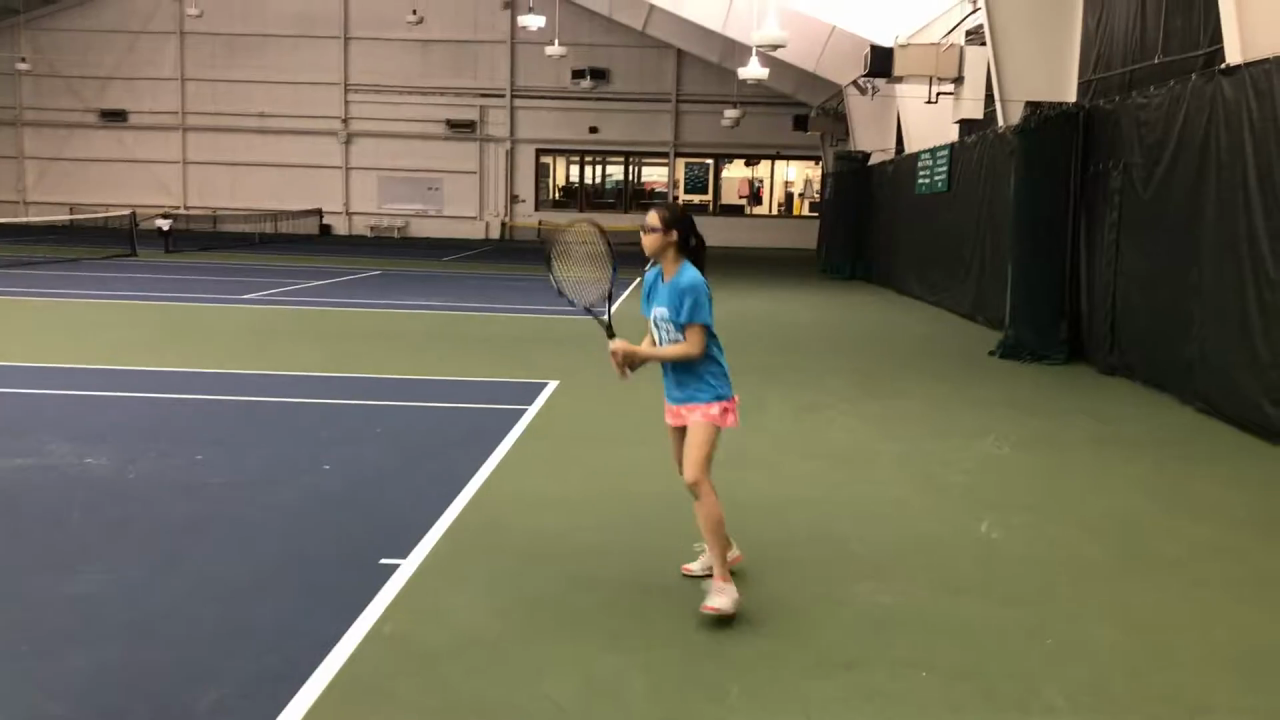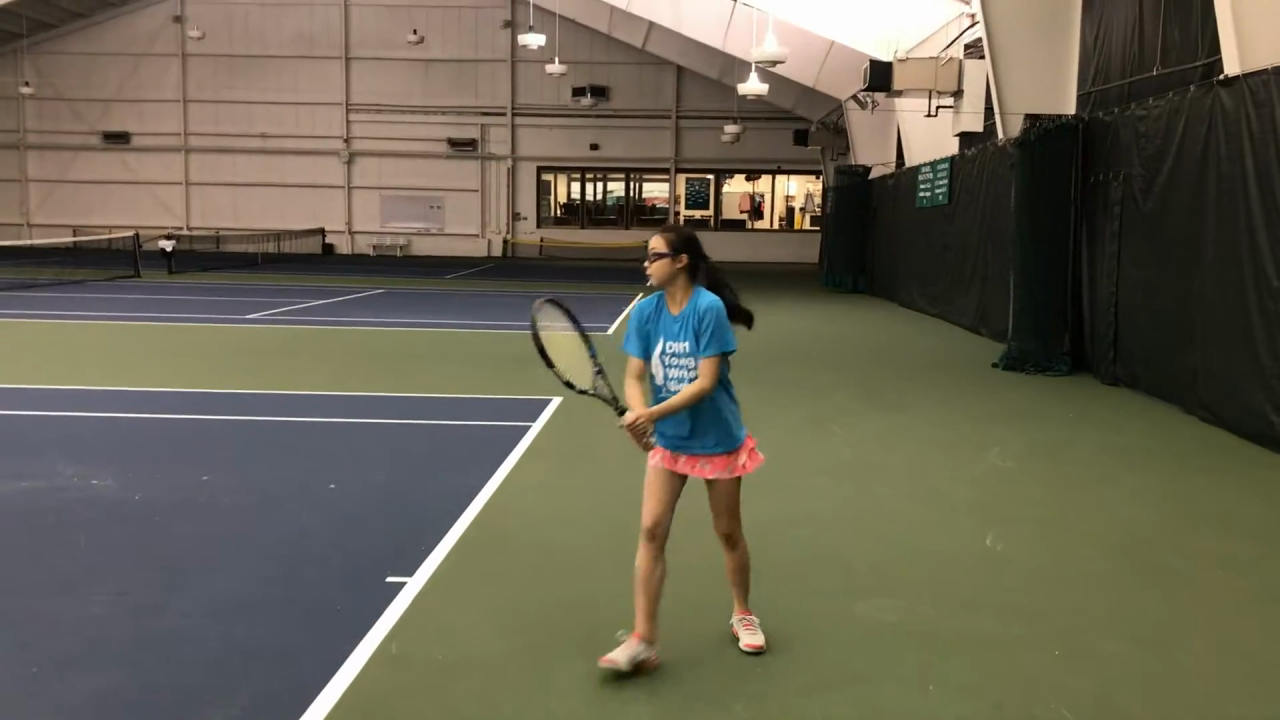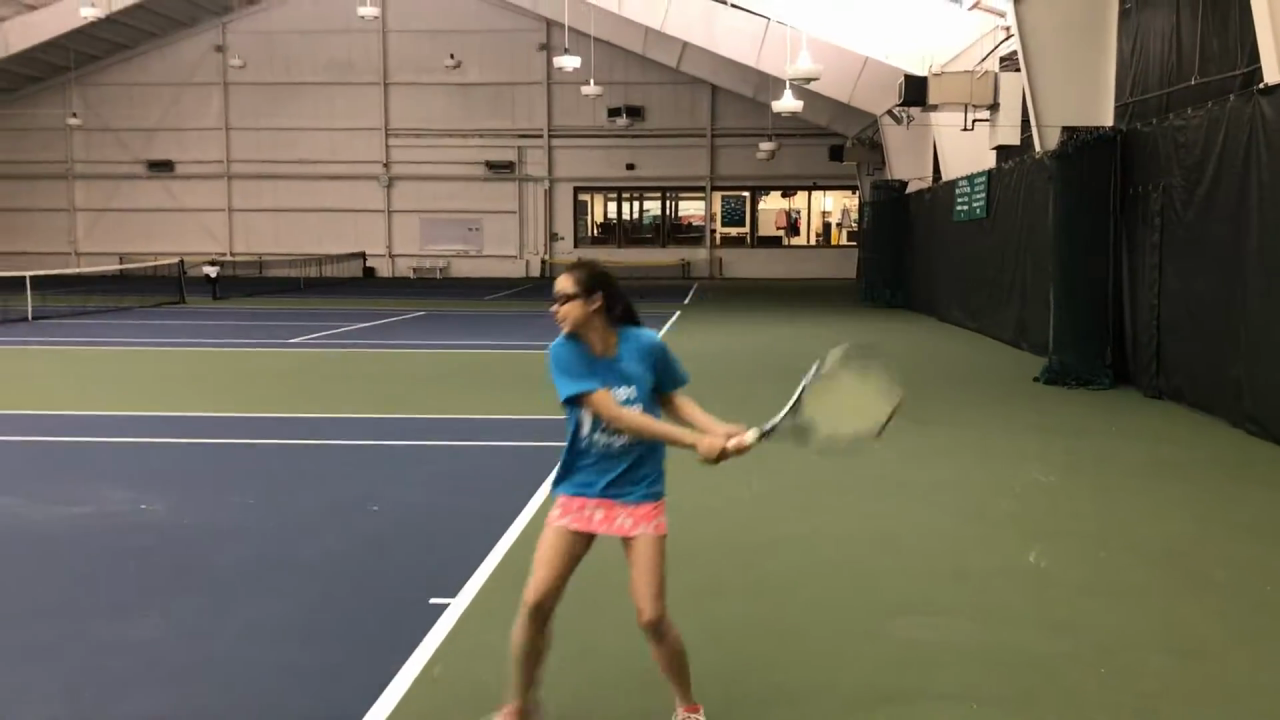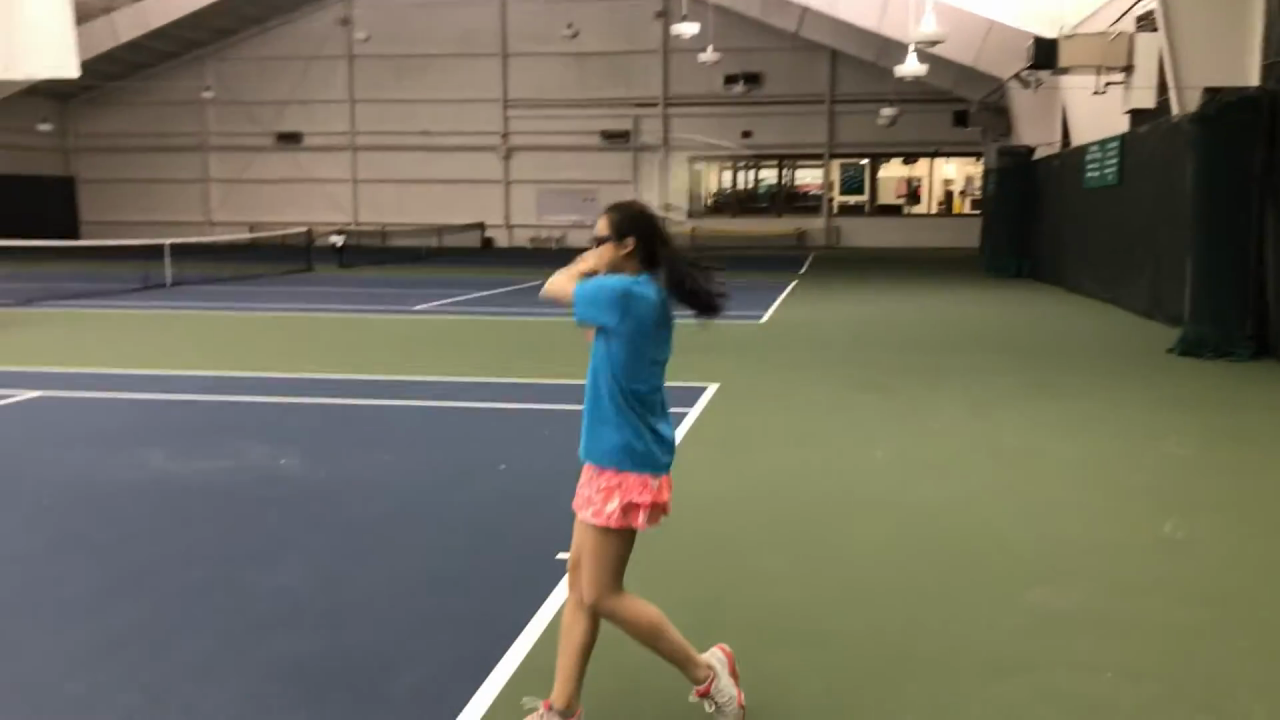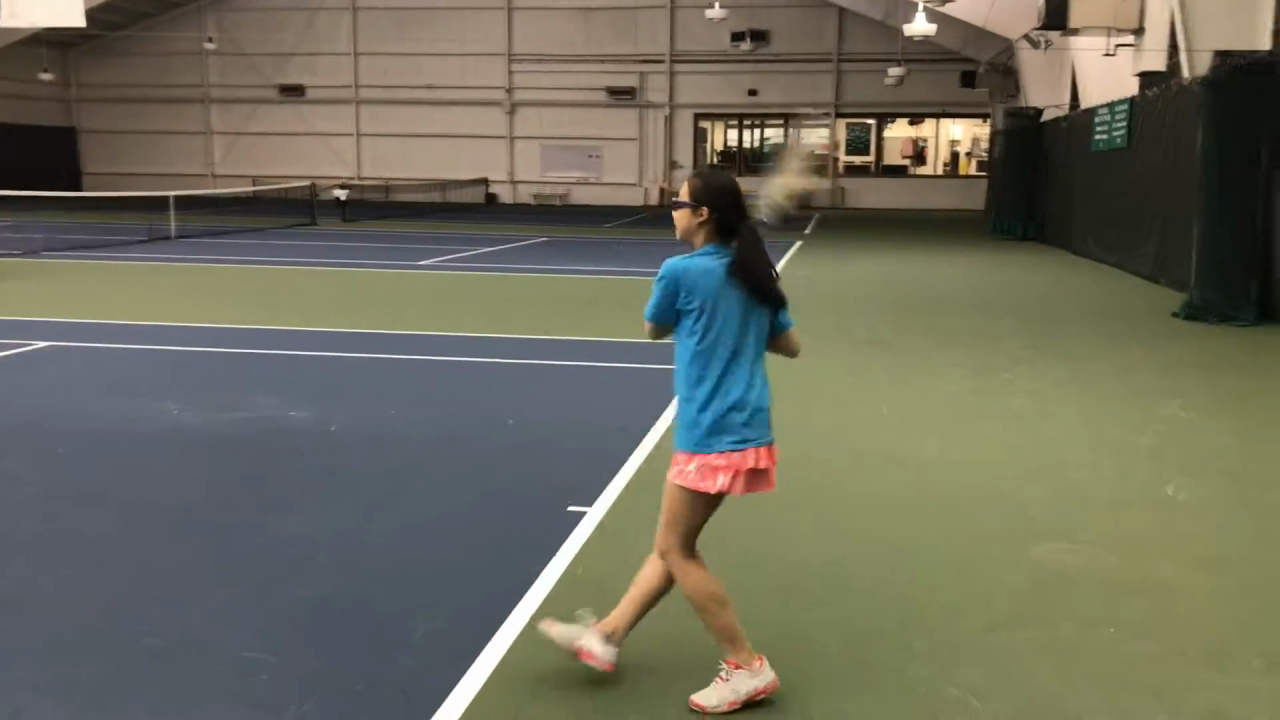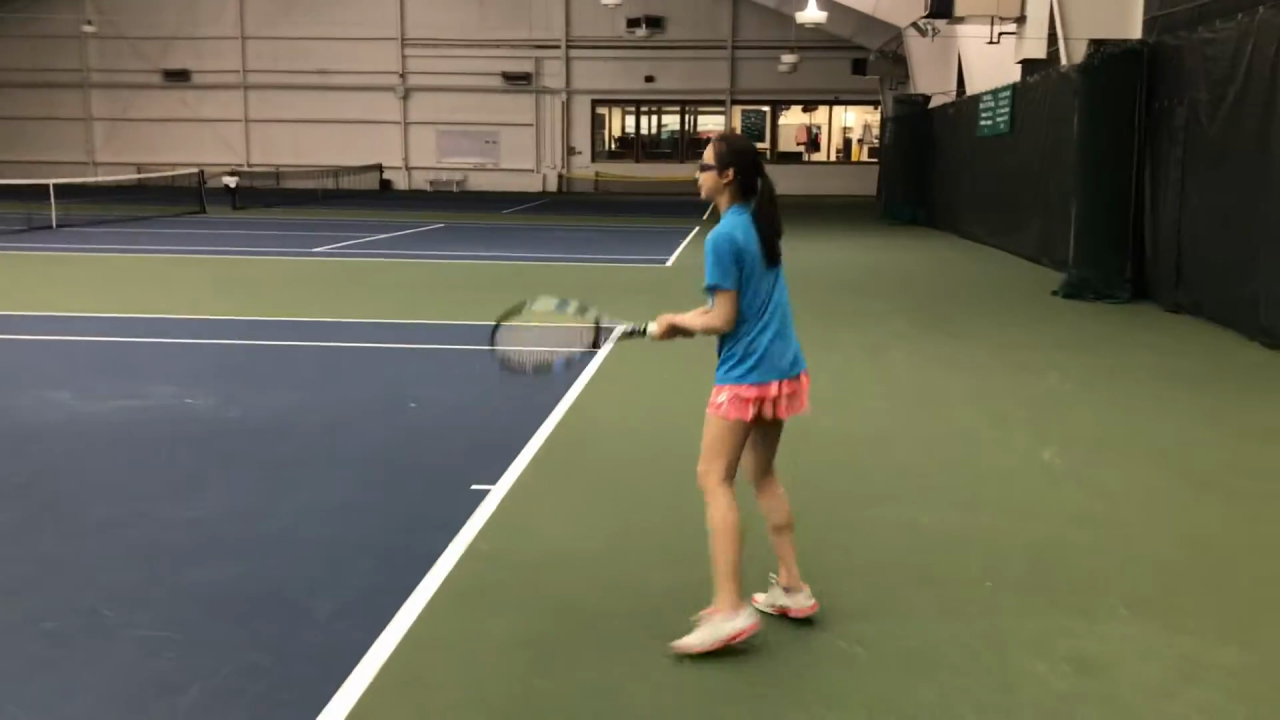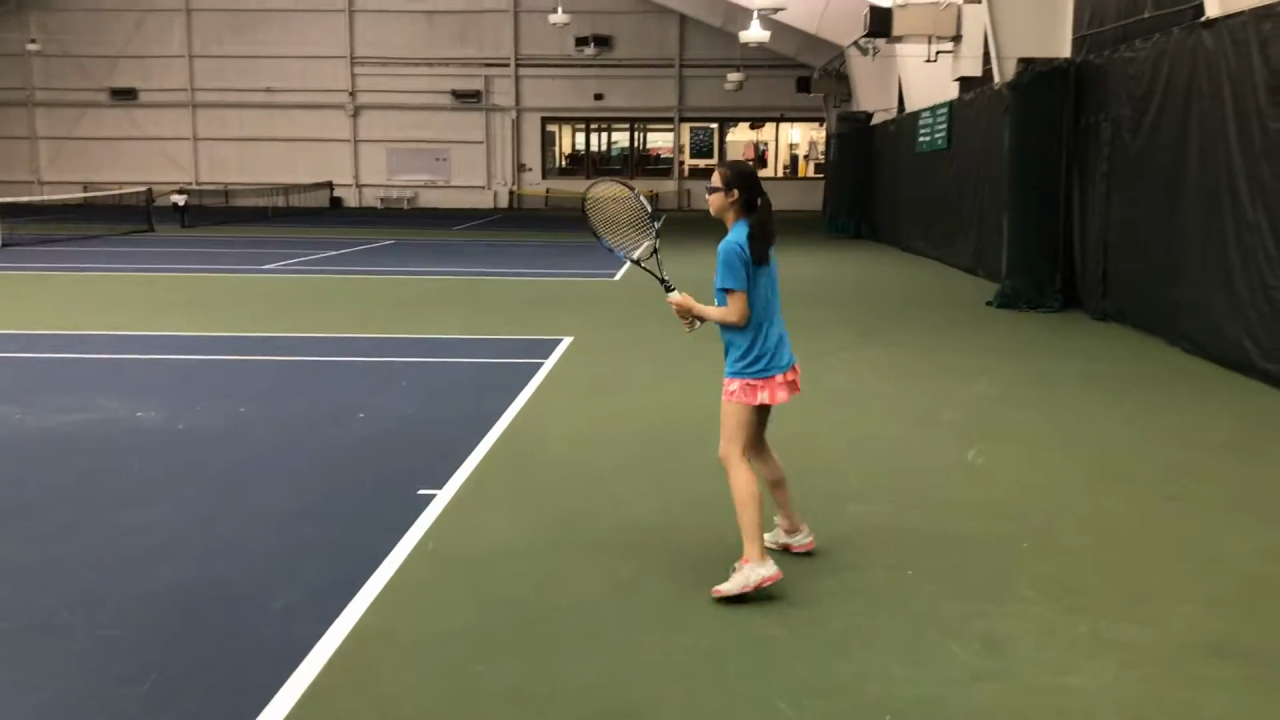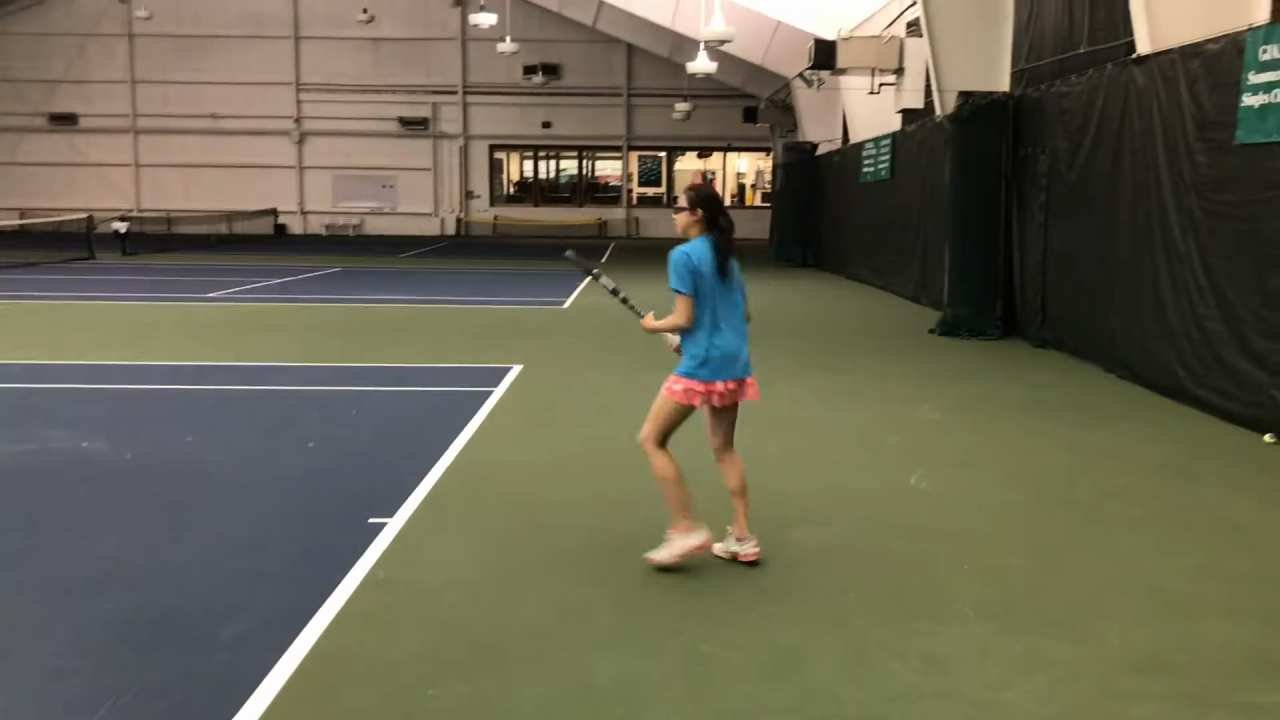
dt=0.5s
person 1, frame 1
left shoulder: (690, 282)
right shoulder: (652, 278)
left elbow: (693, 347)
left wrist: (639, 352)
right wrist: (634, 355)
left hip: (705, 392)
right hip: (679, 392)
left knee: (695, 479)
right knee: (692, 477)
left ankle: (723, 582)
right ankle: (723, 549)
person 1, frame 2
left shoulder: (709, 307)
right shoulder: (644, 311)
left elbow: (707, 380)
right elbow: (634, 375)
left wrist: (652, 413)
right wrist: (636, 413)
left hip: (718, 437)
right hip: (668, 440)
left knee: (729, 533)
right knee: (651, 529)
left ankle: (743, 615)
right ankle: (642, 640)
person 1, frame 3
left shoulder: (646, 345)
right shoulder: (564, 353)
left elbow: (672, 399)
right elbow: (614, 416)
left wrist: (716, 428)
right wrist: (693, 440)
left hip: (637, 497)
right hip: (579, 493)
left knee: (651, 617)
right knee: (535, 603)
person 1, frame 4
left shoulder: (622, 293)
right shoulder: (650, 297)
left elbow: (556, 287)
right elbow: (599, 332)
left wrist: (590, 261)
left hip: (625, 465)
right hip: (612, 459)
left knee: (602, 598)
right knee: (580, 584)
left ankle: (706, 672)
person 1, frame 5
left shoulder: (680, 272)
right shoulder: (756, 276)
left elbow: (655, 329)
right elbow: (789, 347)
left hip: (713, 437)
right hip: (745, 430)
left knee: (676, 550)
right knee: (671, 544)
left ankle: (746, 666)
right ankle: (605, 636)
person 1, frame 6
left shoulder: (722, 238)
right shoulder: (760, 226)
left elbow: (723, 321)
left wrist: (677, 323)
right wrist: (691, 318)
left hip: (745, 375)
right hip: (780, 368)
left knee: (713, 479)
right knee: (762, 474)
left ankle: (727, 610)
right ankle: (792, 587)
person 1, frame 7
left shoulder: (732, 246)
right shoulder: (757, 238)
left elbow: (738, 316)
left wrist: (693, 307)
right wrist: (702, 310)
left hip: (750, 367)
right hip: (771, 360)
left knee: (733, 456)
right knee: (754, 444)
left ankle: (756, 562)
right ankle: (793, 530)
person 1, frame 8
left shoulder: (682, 256)
right shoulder: (728, 257)
left elbow: (684, 320)
left wrist: (655, 325)
left hip: (699, 372)
right hip: (736, 369)
left knee: (651, 440)
right knee: (723, 447)
left ankle: (687, 529)
right ankle: (741, 537)
